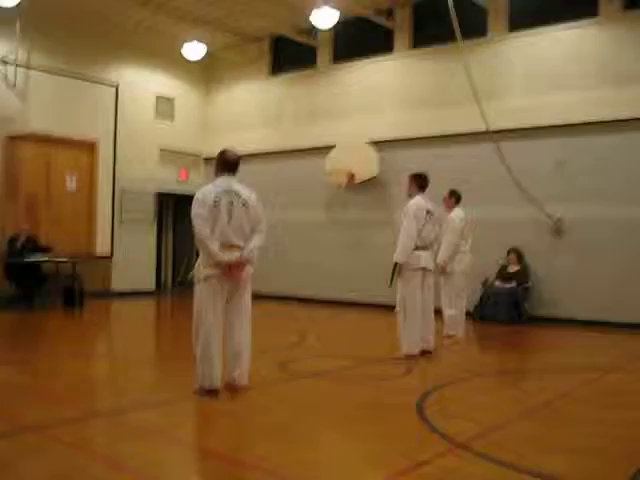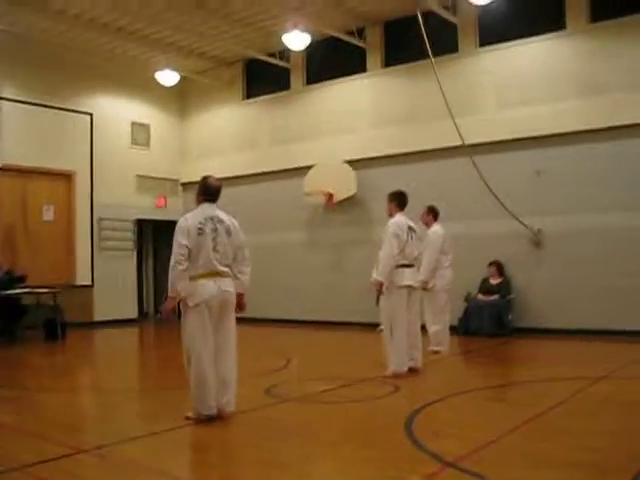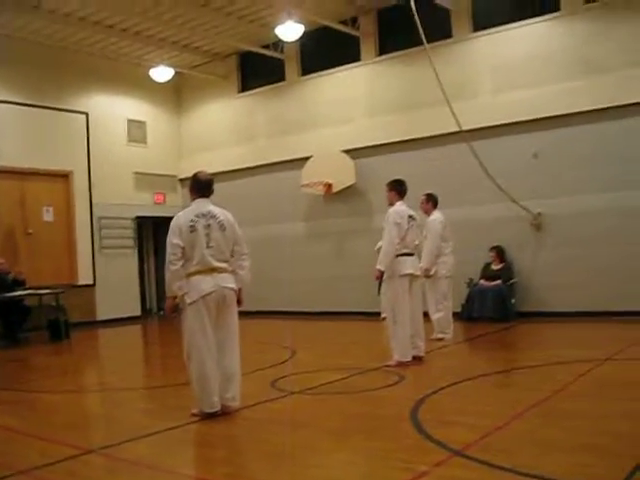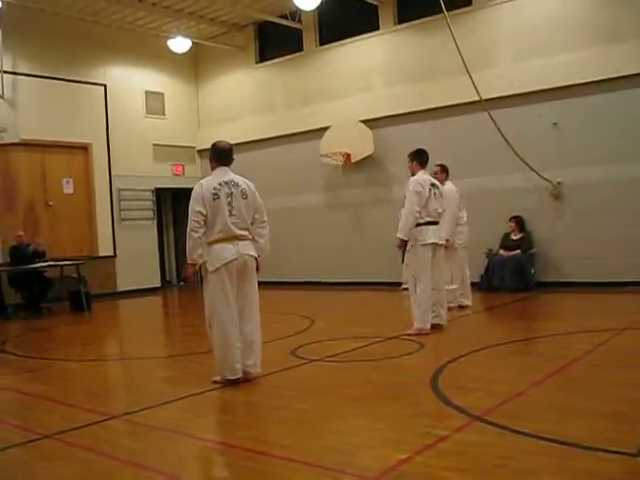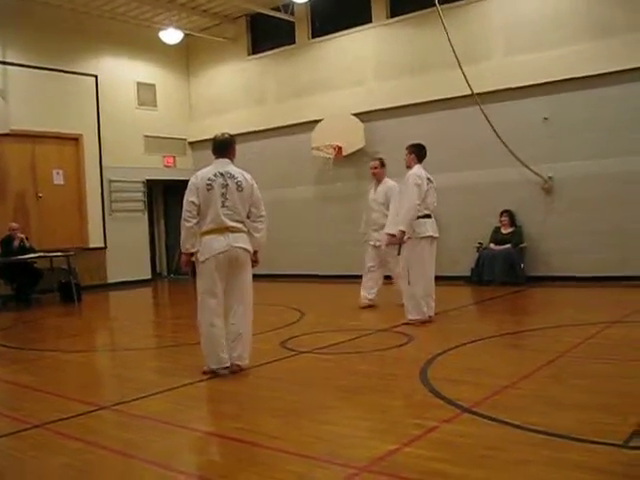
dt=1s
person 1, frame 1
left shoulder: (205, 194)
right shoulder: (249, 196)
left elbow: (202, 231)
right elbow: (259, 230)
left wrist: (220, 259)
right wrist: (244, 257)
left hip: (214, 264)
right hip: (240, 264)
left knee: (209, 324)
right knee: (239, 323)
left ankle: (210, 381)
right ankle: (238, 378)
person 1, frame 2
left shoulder: (188, 221)
right shoulder: (231, 223)
left elbow: (179, 261)
right elbow: (242, 260)
left wrist: (173, 295)
right wrist: (240, 292)
left hip: (199, 290)
right hip: (225, 289)
left knee: (200, 351)
right knee: (224, 349)
left ankle: (205, 408)
right ankle: (224, 405)
person 1, frame 3
left shoulder: (181, 219)
right shoulder: (227, 217)
left elbow: (174, 261)
right elbow: (241, 255)
left wrist: (172, 294)
right wrist: (239, 287)
left hip: (197, 287)
right hip: (225, 285)
left knee: (201, 348)
right knee: (227, 344)
left ankle: (209, 404)
right ankle: (229, 400)
person 1, frame 4
left shoulder: (203, 187)
right shoulder: (247, 186)
left elbow: (196, 228)
right elbow: (261, 224)
left wrist: (193, 260)
right wrist: (257, 254)
left hip: (218, 255)
right hip: (245, 252)
left knee: (223, 316)
right knee: (248, 312)
left ankle: (231, 371)
right ankle: (250, 367)
person 1, frame 5
left shoulder: (199, 178)
right shoulder: (246, 178)
left elbow: (189, 218)
right elbow: (258, 217)
left wrist: (187, 250)
right wrist: (255, 249)
left hip: (211, 245)
right hip: (239, 244)
left knee: (211, 304)
right knee: (239, 304)
left ankle: (218, 362)
right ankle: (238, 359)
person 2, frame 1
left shoulder: (413, 205)
right shoulder: (430, 208)
left elbow: (408, 234)
right elbow: (433, 235)
left wrist: (399, 259)
right wrist: (428, 255)
left hip: (413, 258)
right hip: (427, 258)
left knee: (409, 305)
right knee: (425, 303)
left ankle: (411, 347)
right ankle: (426, 344)
person 2, frame 2
left shoulder: (394, 224)
right shoulder: (411, 226)
left elbow: (389, 254)
right elbow: (415, 253)
left wrist: (380, 279)
left hip: (396, 277)
right hip: (410, 275)
left knee: (395, 323)
right knee: (410, 321)
left ankle: (398, 366)
right ankle: (413, 361)
person 2, frame 3
left shoulder: (394, 213)
right shoulder: (411, 214)
left elbow: (391, 243)
right elbow: (414, 241)
left wrist: (381, 267)
left hip: (397, 265)
right hip: (411, 263)
left knee: (398, 312)
right knee: (413, 310)
left ankle: (402, 355)
right ankle: (416, 350)
person 2, frame 4
left shoulder: (415, 182)
right shoulder: (435, 184)
left elbow: (411, 212)
right elbow: (439, 210)
left wrist: (402, 235)
left hip: (420, 234)
right hip: (435, 232)
left knee: (420, 281)
right knee: (436, 279)
left ankle: (422, 324)
right ankle: (438, 319)
person 2, frame 5
left shoulder: (413, 175)
right shoulder: (427, 177)
left elbow: (410, 205)
left wrist: (401, 229)
left hip: (417, 227)
right hip: (428, 225)
left knee: (411, 272)
right knee: (425, 272)
left ankle: (417, 314)
right ankle: (427, 312)
person 3, frame 1
left shoulder: (454, 217)
right shoulder: (458, 215)
left elbow: (451, 241)
left wrist: (442, 261)
right wrist: (444, 260)
left hip: (454, 262)
right hip: (457, 261)
left knee: (452, 297)
right knee: (455, 296)
left ankle: (454, 329)
right ankle: (455, 328)
person 3, frame 2
left shoulder: (433, 233)
right shoulder: (438, 231)
left elbow: (431, 258)
left wrist: (424, 279)
right wrist: (426, 278)
left hip: (436, 278)
right hip: (439, 277)
left knee: (436, 313)
right knee: (438, 312)
left ankle: (439, 344)
right ankle: (439, 343)
person 3, frame 3
left shoulder: (434, 220)
right shoulder: (437, 218)
left elbow: (433, 246)
left wrist: (426, 266)
right wrist: (427, 265)
left hip: (438, 265)
right hip: (441, 264)
left knee: (439, 300)
right knee: (441, 300)
left ankle: (443, 332)
right ankle: (444, 330)
person 3, frame 4
left shoulder: (448, 190)
right shoulder: (445, 190)
left elbow: (451, 215)
left wrist: (447, 237)
right wrist: (447, 236)
left hip: (455, 234)
right hip: (456, 233)
left knee: (453, 269)
right knee: (460, 269)
left ankle: (453, 299)
right ankle: (463, 300)
person 3, frame 5
left shoulder: (391, 186)
right shoulder: (372, 188)
right wrist: (367, 231)
left hip: (387, 234)
right hip: (374, 234)
left knee: (397, 267)
right knee: (371, 267)
right ankle: (368, 298)
